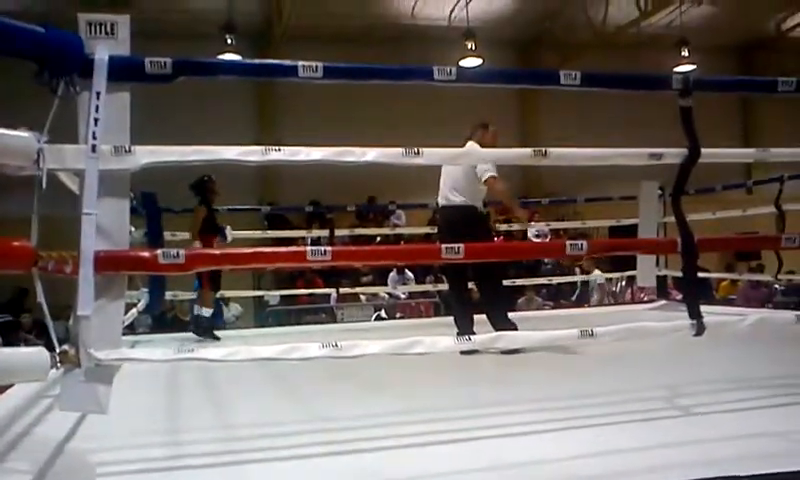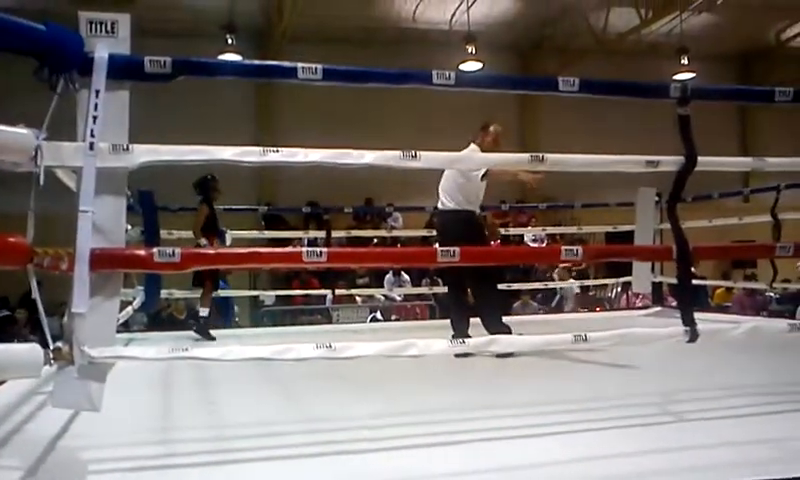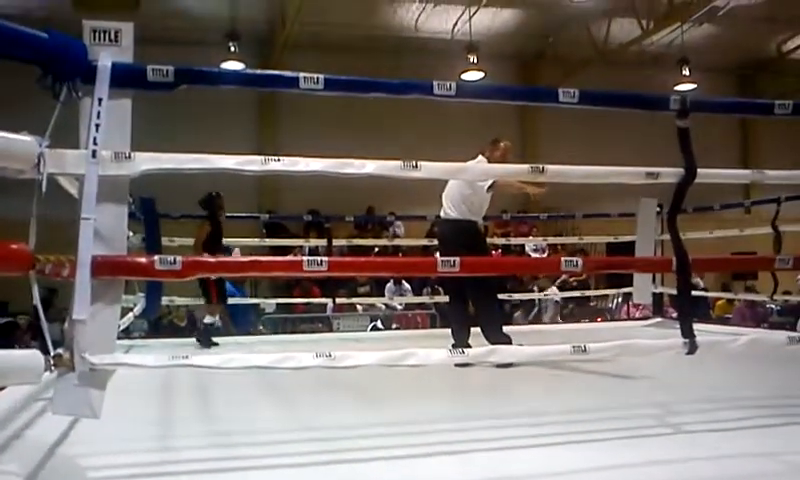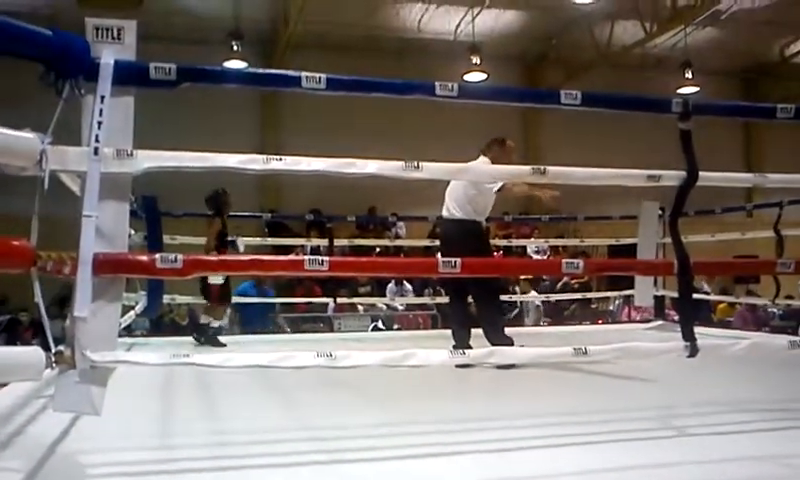
dt=0.3s
person 1, frame 1
right shoulder: (479, 154)
right elbow: (492, 182)
right wrist: (516, 208)
left hip: (446, 216)
right hip: (468, 215)
left knee: (456, 278)
right knee: (489, 275)
left ankle: (465, 333)
right ankle: (504, 330)
person 1, frame 2
left shoulder: (466, 157)
right shoulder: (472, 156)
right elbow: (491, 171)
left wrist: (483, 223)
right wrist: (519, 174)
left hip: (446, 219)
right hip: (462, 220)
left knee: (455, 281)
right knee: (483, 278)
left ankle: (460, 335)
right ankle: (498, 332)
person 1, frame 3
right shoulder: (479, 168)
right elbow: (498, 183)
right wrist: (526, 187)
left hip: (448, 229)
right hip: (463, 230)
left knee: (456, 291)
right knee: (483, 288)
left ankle: (460, 345)
right ankle: (498, 342)
person 1, frame 4
left shoulder: (470, 168)
right shoulder: (485, 169)
right elbow: (506, 187)
right wrist: (537, 191)
left hip: (449, 228)
right hip: (468, 230)
left knee: (457, 291)
right knee: (486, 289)
left ankle: (462, 344)
right ankle: (500, 343)
person 2, frame 1
left shoulder: (208, 208)
right shoulder: (202, 208)
right elbow: (194, 233)
left wrist: (222, 230)
left knee: (206, 290)
right knee: (209, 290)
left ankle: (198, 324)
right ankle: (204, 325)
person 2, frame 2
left shoulder: (210, 206)
right shoulder: (204, 206)
right elbow: (197, 230)
left wrist: (220, 234)
right wrist: (205, 245)
left knee: (210, 289)
right knee: (208, 288)
left ankle: (201, 324)
right ankle: (201, 324)
person 2, frame 3
left shoulder: (217, 222)
right shoulder: (208, 223)
right elbow: (197, 246)
left wrist: (227, 251)
left knee: (219, 302)
right knee: (217, 302)
left ankle: (205, 334)
right ankle: (203, 331)
person 2, frame 4
left shoulder: (221, 220)
right shoulder: (217, 220)
right elbow: (209, 246)
left wrist: (230, 243)
left knee: (215, 302)
right knee: (221, 303)
left ankle: (200, 331)
right ankle: (210, 335)
